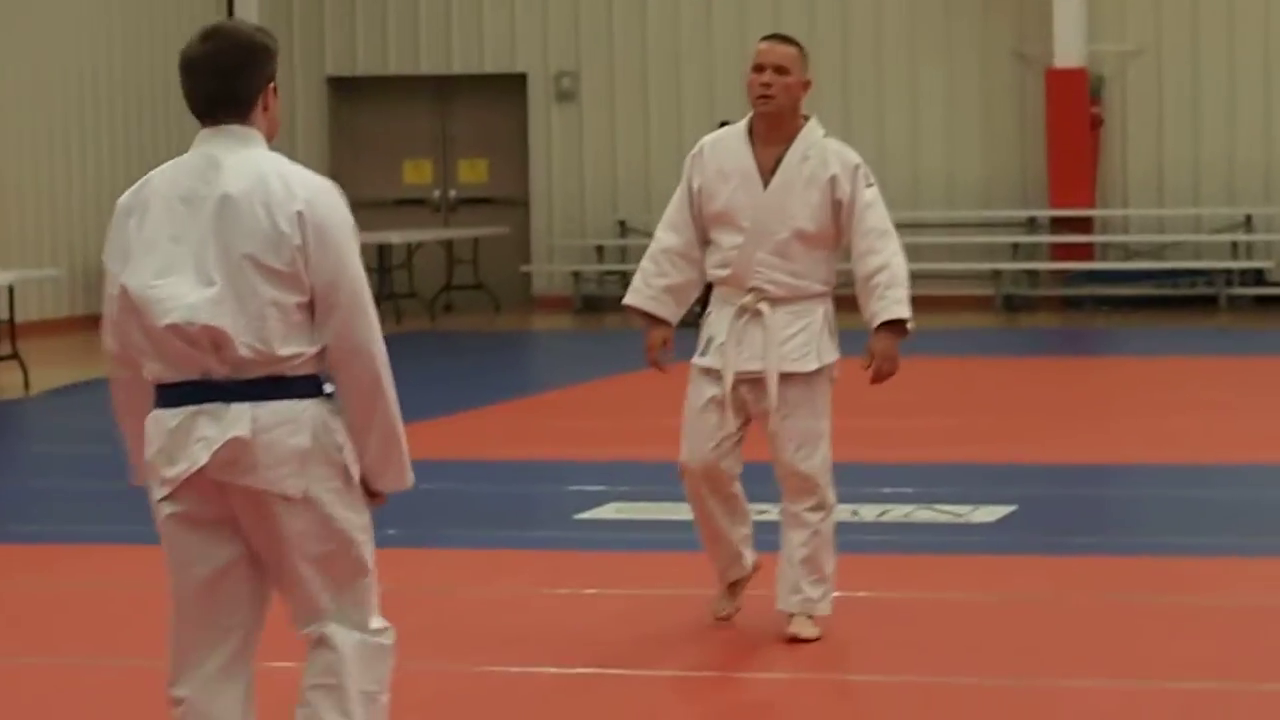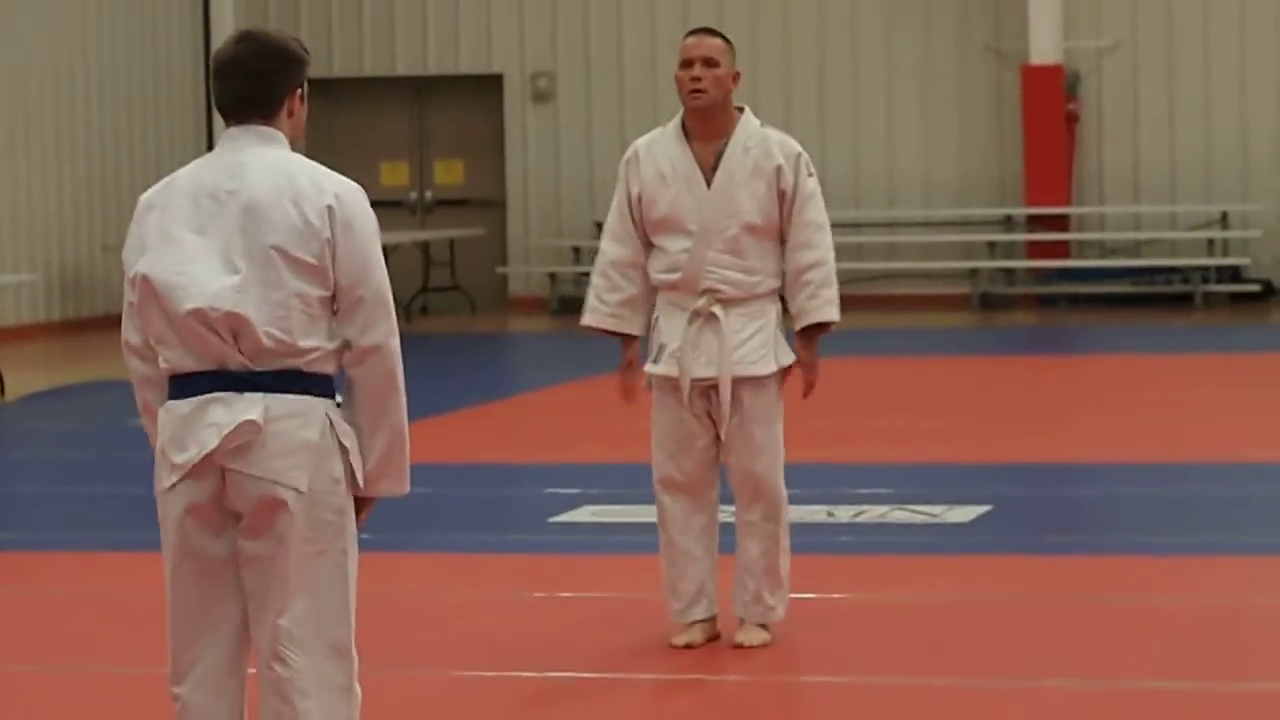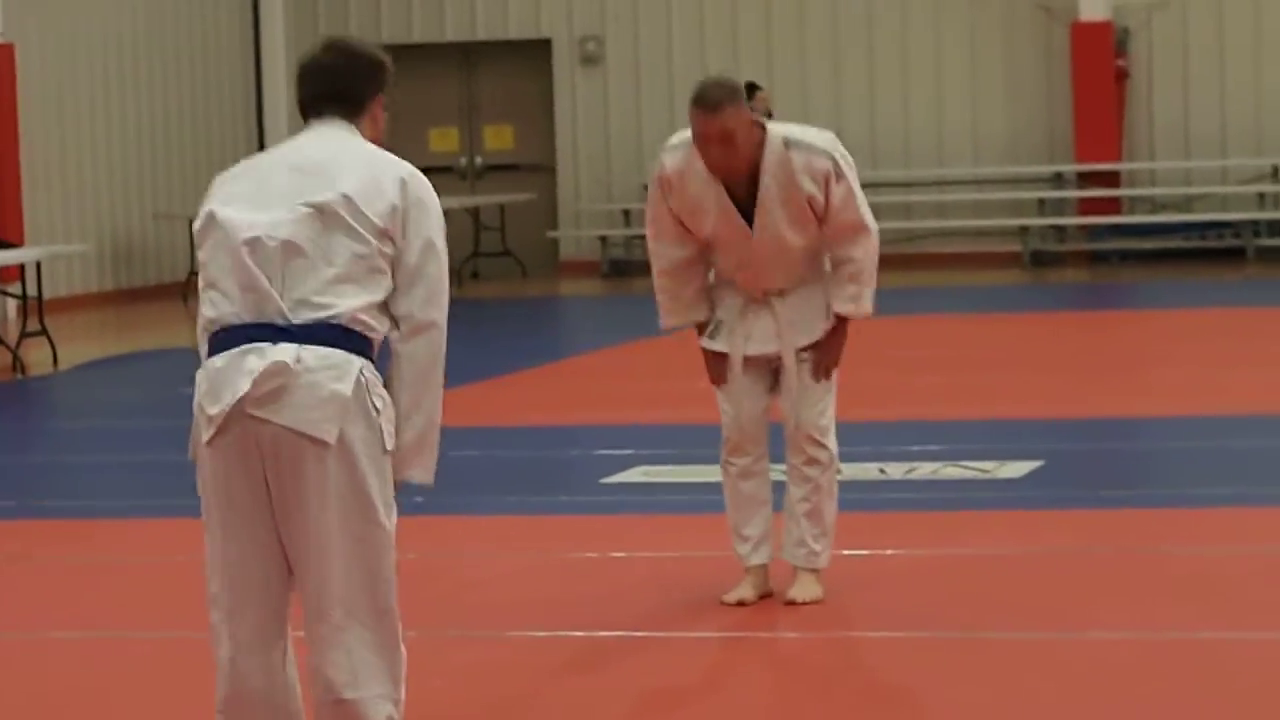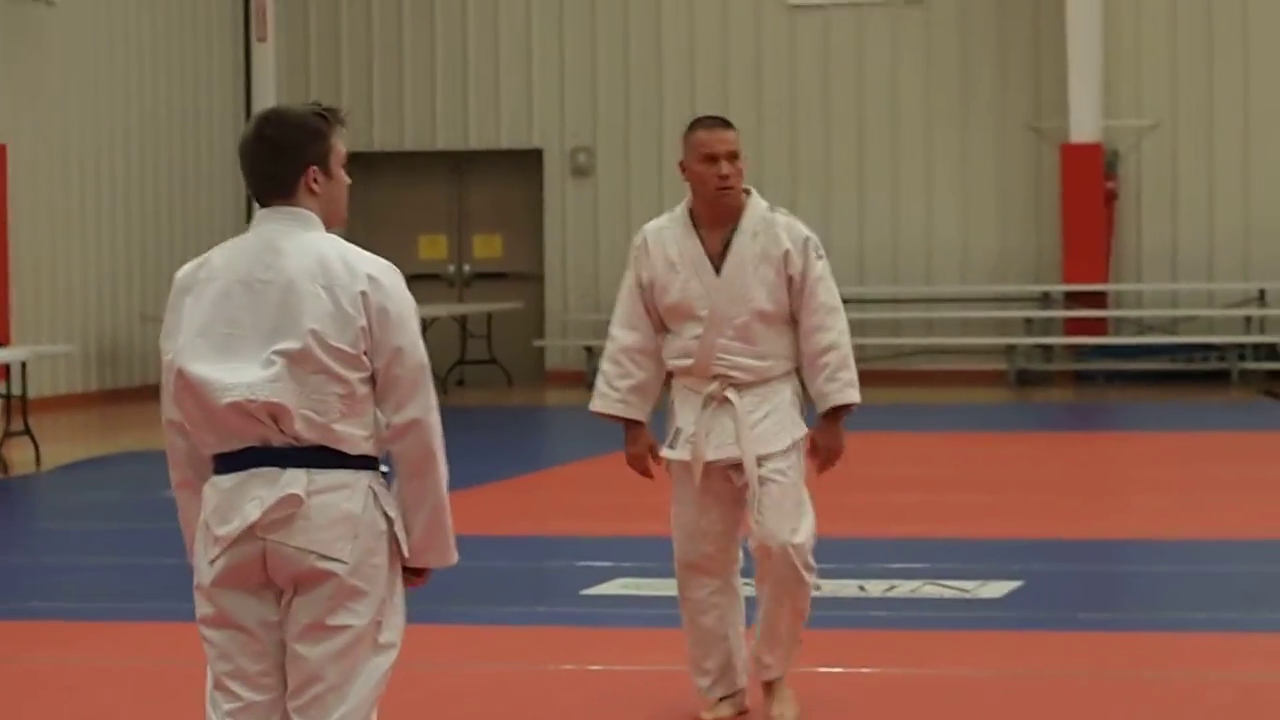
dt=1s
person 1, frame 1
left shoulder: (138, 203)
right shoulder: (305, 195)
left elbow: (123, 350)
right elbow: (353, 341)
left wrist: (153, 449)
right wrist: (377, 458)
left hip: (184, 439)
right hip: (287, 435)
left knee: (206, 653)
right knee: (346, 626)
person 1, frame 2
left shoulder: (158, 201)
right shoulder: (330, 195)
left elbow: (139, 346)
right elbow: (371, 342)
right wrist: (374, 466)
left hip: (191, 435)
right hip: (293, 434)
left knee: (200, 638)
right knee: (307, 638)
person 1, frame 3
left shoulder: (233, 181)
right shoulder: (399, 181)
right elbow: (420, 326)
right wrist: (406, 453)
left hip: (229, 390)
right hip: (329, 391)
left knee: (244, 606)
right knee: (351, 607)
person 1, frame 4
left shoulder: (195, 280)
right shoulder: (365, 276)
left elbow: (181, 427)
right elbow: (410, 420)
left wrist: (202, 532)
right wrist: (424, 541)
left hip: (234, 514)
right hip: (335, 514)
person 2, frame 1
left shoulder: (837, 164)
right shoulder: (710, 155)
left elbow: (877, 250)
right elbow: (678, 242)
left wrist: (887, 329)
right wrist: (658, 316)
left hip: (798, 335)
right hip: (726, 330)
left knee: (804, 475)
right knee: (701, 463)
left ankle: (804, 604)
right ankle: (735, 568)
person 2, frame 2
left shoulder: (779, 154)
right shoulder: (643, 158)
left elbow: (809, 247)
right elbow: (622, 253)
left wrist: (811, 335)
right wrist: (624, 338)
left hip: (750, 335)
right hip: (676, 337)
left knee: (758, 481)
right knee: (679, 481)
left ankle: (758, 612)
right ankle: (695, 612)
person 2, frame 3
left shoulder: (815, 158)
right shoulder: (673, 170)
left elbow: (855, 241)
right elbow: (674, 258)
left wrist: (841, 325)
right wrist: (702, 330)
left hip: (806, 311)
right hip: (736, 314)
left knee: (809, 435)
right knee: (741, 439)
left ankle: (807, 564)
right ankle: (754, 566)
person 2, frame 4
left shoulder: (788, 237)
right shoulder: (654, 243)
left elbow: (824, 329)
right elbow: (633, 338)
left wrist: (832, 417)
right wrist: (633, 424)
left hip: (768, 413)
right hip: (694, 418)
left knee: (784, 545)
right knee: (700, 562)
